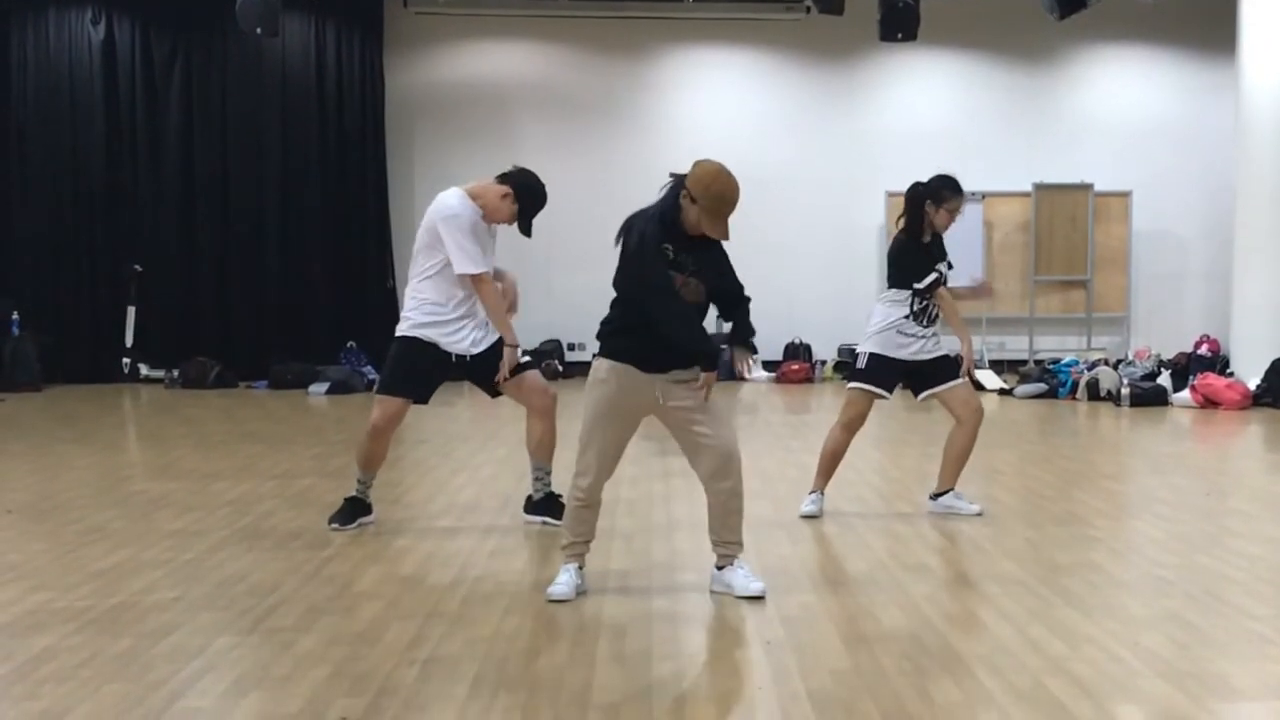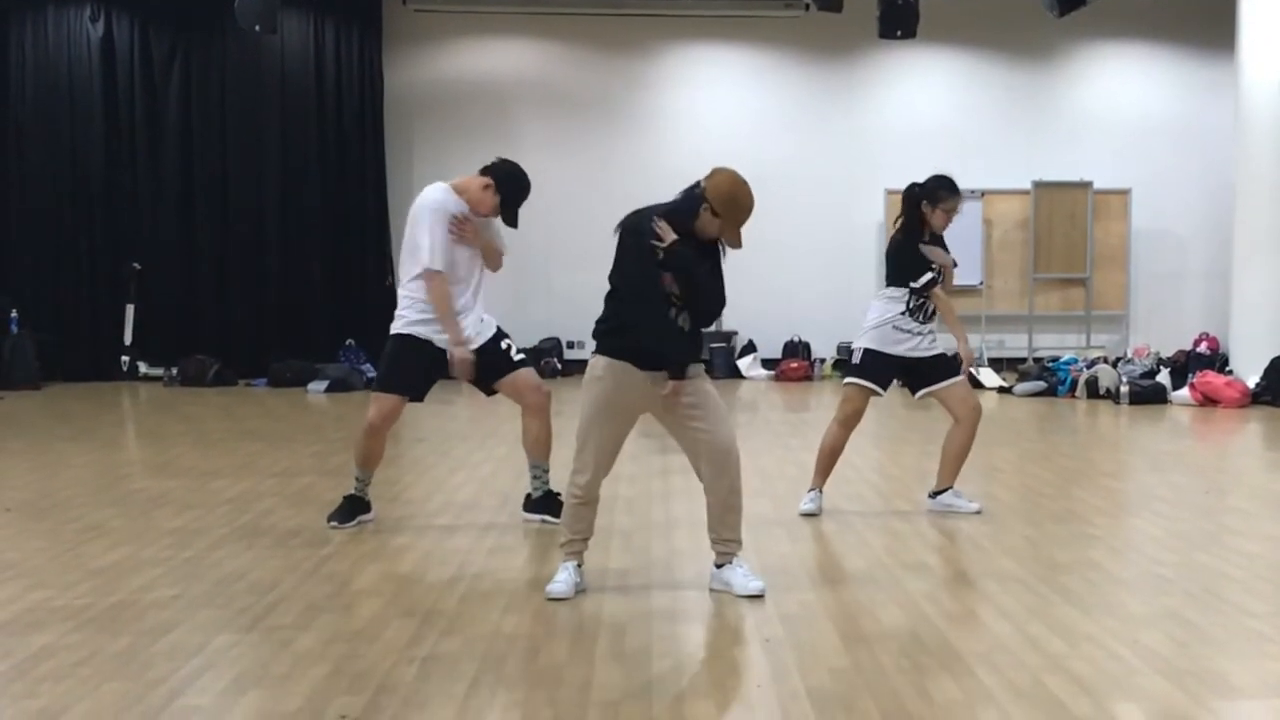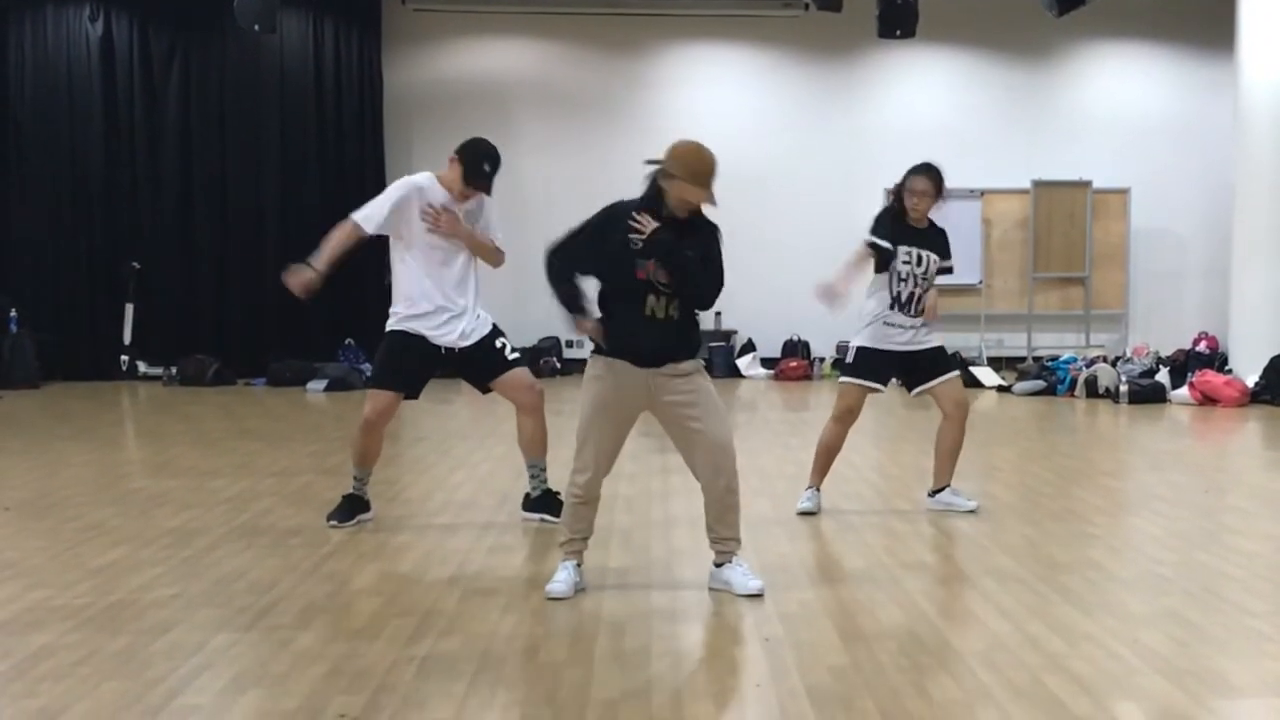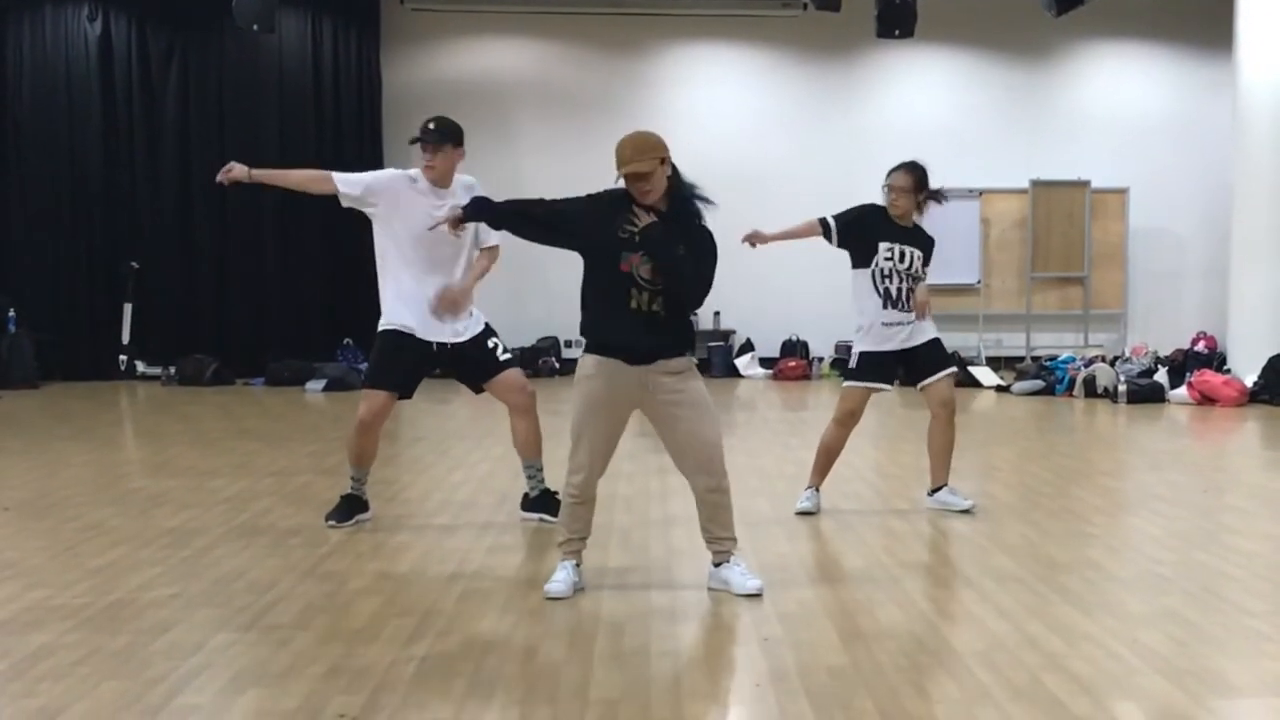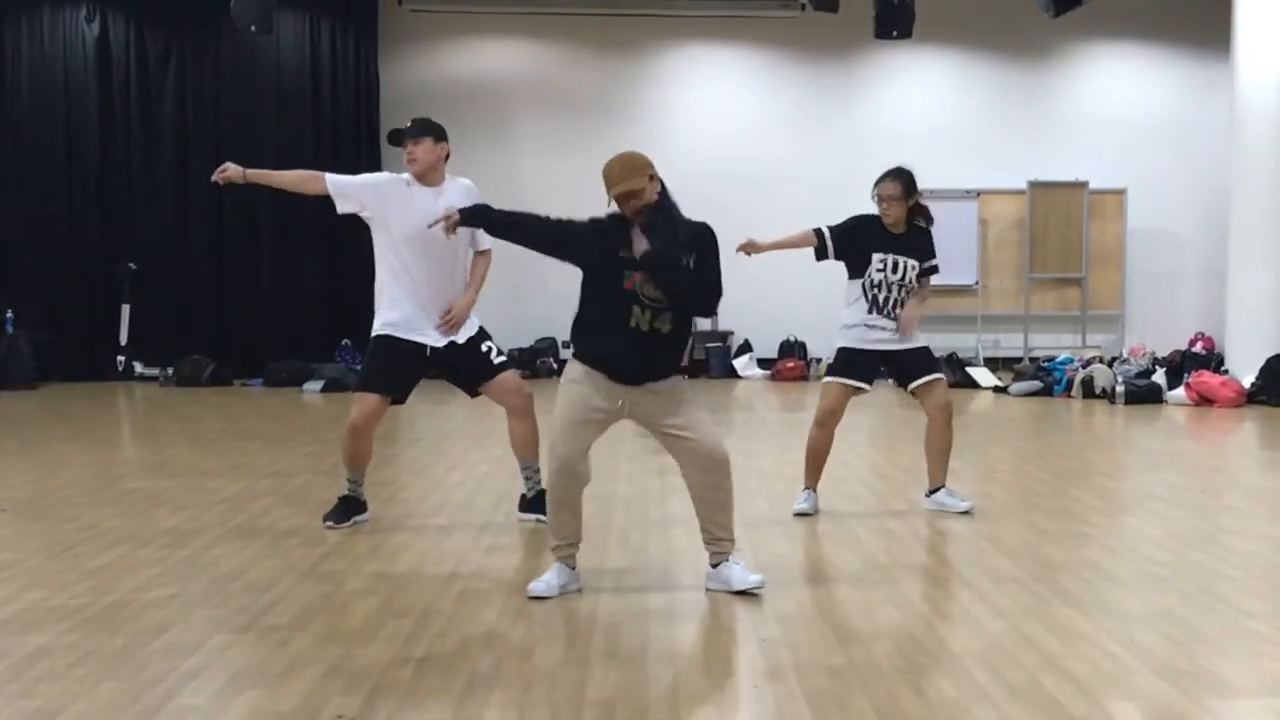
dt=0.2s
person 1, frame 1
left shoulder: (709, 244)
right shoulder: (644, 230)
left elbow: (732, 297)
right elbow: (663, 305)
left wrist: (742, 340)
right wrist: (708, 356)
left hip: (684, 373)
right hip: (622, 369)
left knee: (725, 460)
right knee: (591, 471)
left ankle: (727, 564)
right ankle: (572, 565)
person 1, frame 2
left shoulder: (703, 246)
right shoulder: (641, 228)
left elbow: (706, 313)
right elbow: (640, 304)
left wrist: (680, 256)
right wrist: (674, 366)
left hip: (681, 369)
right hip: (619, 366)
left knee: (723, 458)
right knee: (588, 469)
left ankle: (726, 562)
right ankle: (571, 563)
person 1, frame 3
left shoulder: (702, 233)
right shoulder: (620, 219)
left elbow: (705, 296)
right elbow: (561, 260)
left wrist: (666, 244)
right wrist: (578, 312)
left hip: (681, 368)
right hip: (617, 364)
left knee: (719, 457)
right knee: (588, 468)
left ankle: (726, 561)
right ankle: (570, 561)
person 1, frame 4
left shoulder: (694, 233)
right shoulder: (603, 212)
left elbow: (691, 296)
right elbow: (541, 216)
left wrist: (662, 240)
right wrist: (473, 209)
left hip: (672, 367)
right hip: (607, 364)
left knee: (709, 459)
right knee: (583, 469)
left ankle: (724, 561)
right ankle: (570, 561)
person 1, frame 5
left shoulder: (697, 239)
right shoulder: (602, 235)
left elbow: (706, 303)
right elbow: (539, 229)
left wrist: (658, 261)
right wrist: (472, 215)
left hip: (661, 382)
right hip: (595, 375)
left knee: (711, 456)
right knee: (563, 462)
left ankle: (721, 561)
right ankle: (563, 564)
person 2, frame 1
left shoulder: (481, 211)
right shoulder: (453, 211)
right elbow: (480, 282)
left wrist: (503, 278)
right wrist: (511, 341)
left hip: (476, 333)
right hip: (424, 333)
left knee: (543, 398)
right knee: (381, 421)
left ankle: (541, 497)
right ankle: (359, 500)
person 2, frame 2
left shoulder: (477, 209)
right shoulder: (436, 204)
left elbow: (495, 263)
right elbow: (433, 277)
left wrist: (484, 240)
right wrist: (454, 341)
left hip: (475, 329)
right hip: (419, 330)
left knee: (537, 395)
right knee: (377, 419)
left ankle: (539, 496)
right ankle: (358, 499)
person 2, frame 3
left shoulder: (477, 202)
right shoulder: (412, 191)
left elbow: (497, 258)
right elbow: (355, 225)
left wrist: (463, 233)
right wrist: (316, 267)
left hip: (470, 325)
right hip: (413, 327)
left knee: (530, 394)
right knee: (373, 416)
left ankle: (538, 494)
right ankle: (357, 497)
person 2, frame 4
left shoulder: (470, 191)
right shoulder: (390, 185)
left elbow: (490, 249)
right elbow: (322, 181)
left wrist: (466, 285)
right wrist: (252, 174)
left hip: (462, 324)
right hip: (404, 326)
left knee: (522, 394)
right knee: (368, 417)
left ankle: (536, 493)
right ankle: (356, 497)
person 2, frame 5
left shoulder: (465, 192)
right shoulder: (382, 189)
left elbow: (483, 251)
right elbow: (315, 183)
left wrist: (468, 300)
right wrist: (245, 175)
left hip: (456, 328)
right hip: (398, 331)
left knee: (519, 397)
right knee: (360, 420)
left ankle: (534, 495)
right ankle: (354, 497)
person 3, frame 1
left shoulder: (935, 240)
right shoulder: (907, 246)
right elbow: (940, 296)
left wrist: (969, 293)
right wrist: (965, 340)
left hip: (926, 348)
right hip: (886, 343)
left knee: (972, 411)
right knee: (851, 418)
left ankle: (943, 494)
right ankle: (816, 493)
person 3, frame 2
left shoulder: (935, 240)
right shoulder: (905, 244)
left elbow: (942, 292)
right elbow: (936, 296)
left wrist: (947, 267)
right wrist: (962, 341)
left hip: (923, 345)
right hip: (881, 340)
left knee: (969, 410)
right knee: (848, 415)
left ankle: (942, 492)
right ankle: (815, 490)
person 3, frame 3
left shoulder: (939, 237)
right shoulder: (889, 220)
right elbow: (868, 251)
left wrist: (933, 293)
right wrist: (842, 282)
left hip: (919, 338)
right hip: (876, 336)
left knee: (957, 405)
right knee: (844, 411)
left ankle: (940, 491)
right ankle: (813, 489)
person 3, frame 4
left shoulder: (924, 240)
right shoulder: (867, 218)
right elbow: (822, 227)
left wrist: (922, 289)
right wrist: (771, 236)
left hip: (919, 334)
right hip: (874, 337)
left knee: (944, 404)
right knee: (846, 415)
left ankle: (939, 489)
right ankle: (812, 489)
person 3, frame 5
left shoulder: (922, 240)
right shoulder: (861, 228)
right elbow: (816, 237)
left wrist: (916, 305)
right wrist: (765, 246)
left hip: (905, 338)
right hip: (859, 338)
left knee: (941, 407)
right knee: (826, 413)
left ankle: (937, 491)
right ankle: (809, 490)
